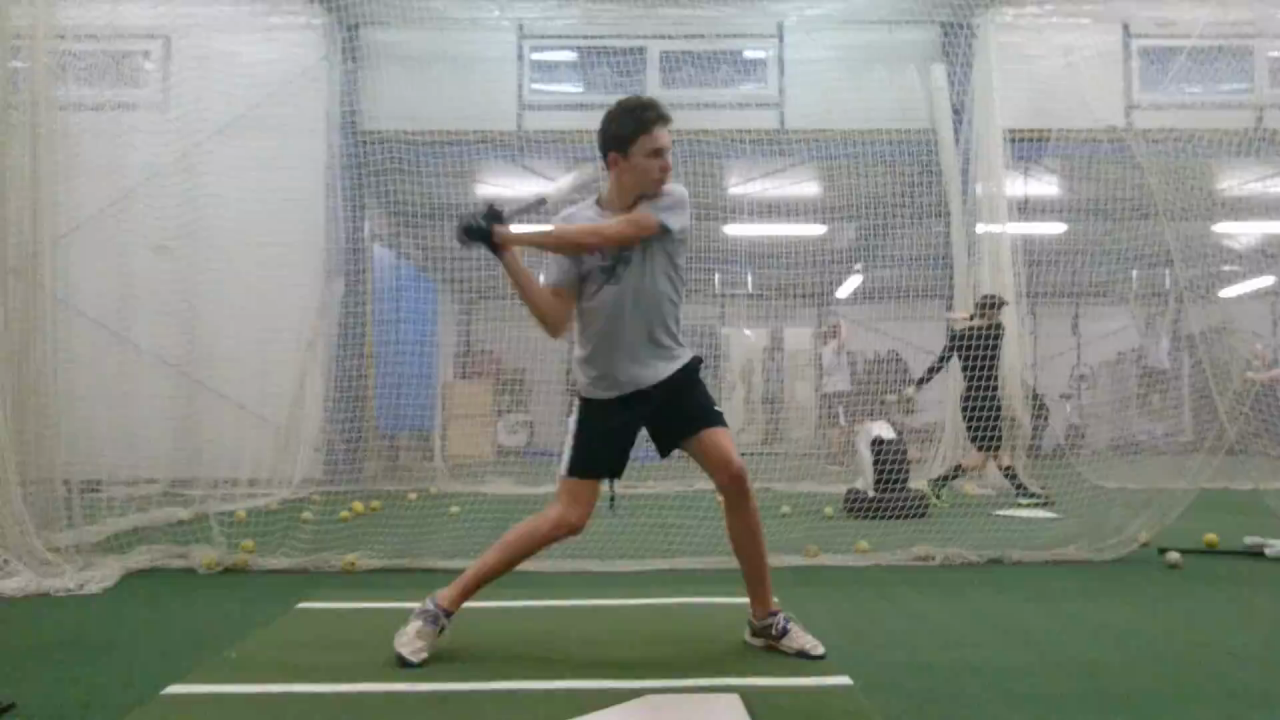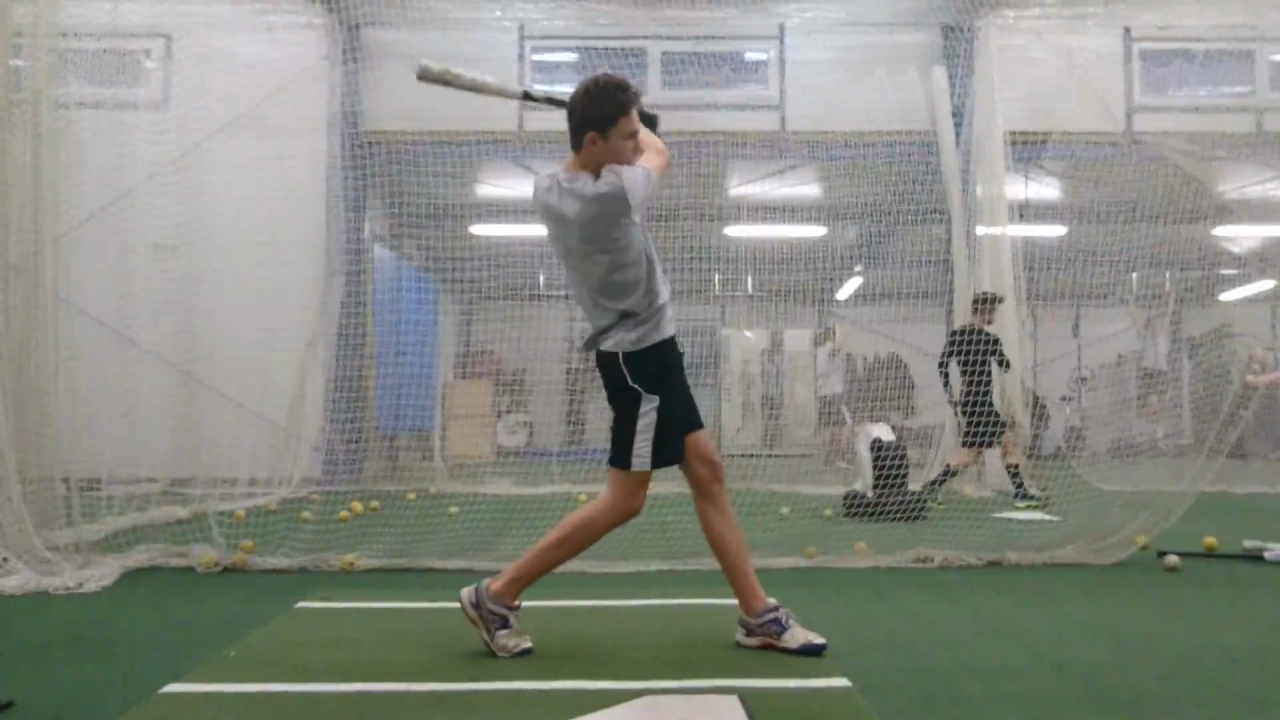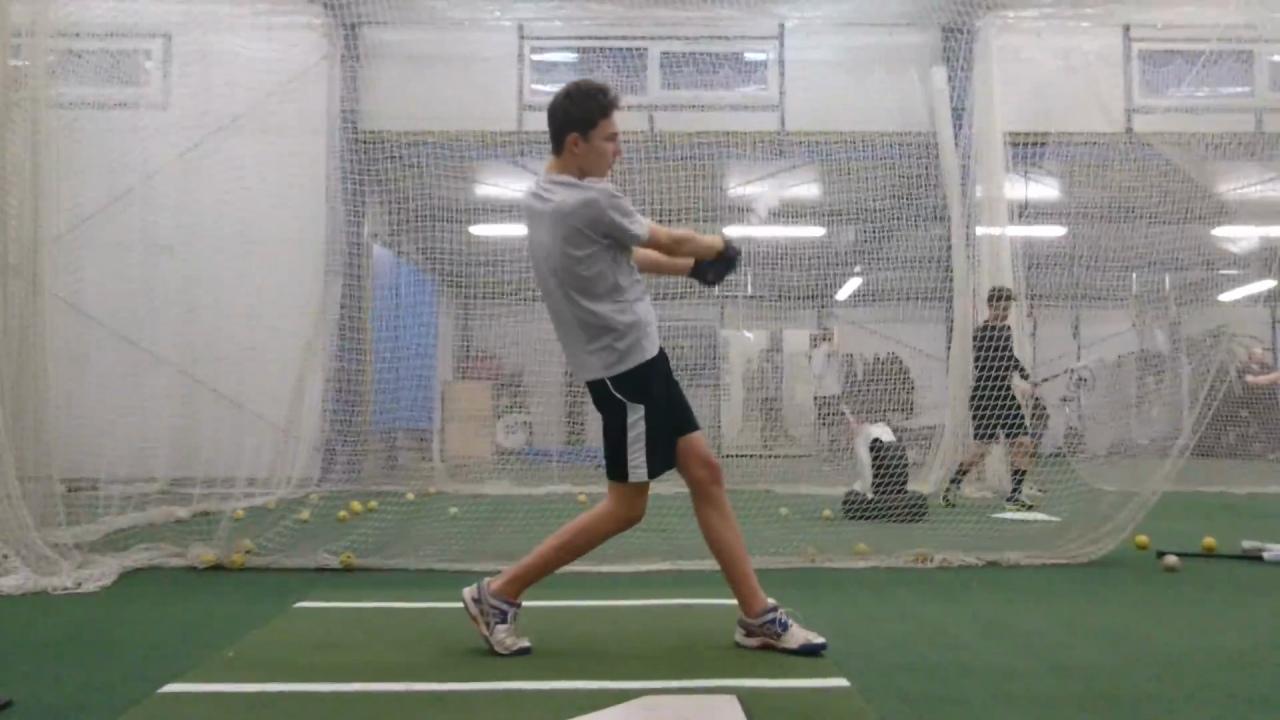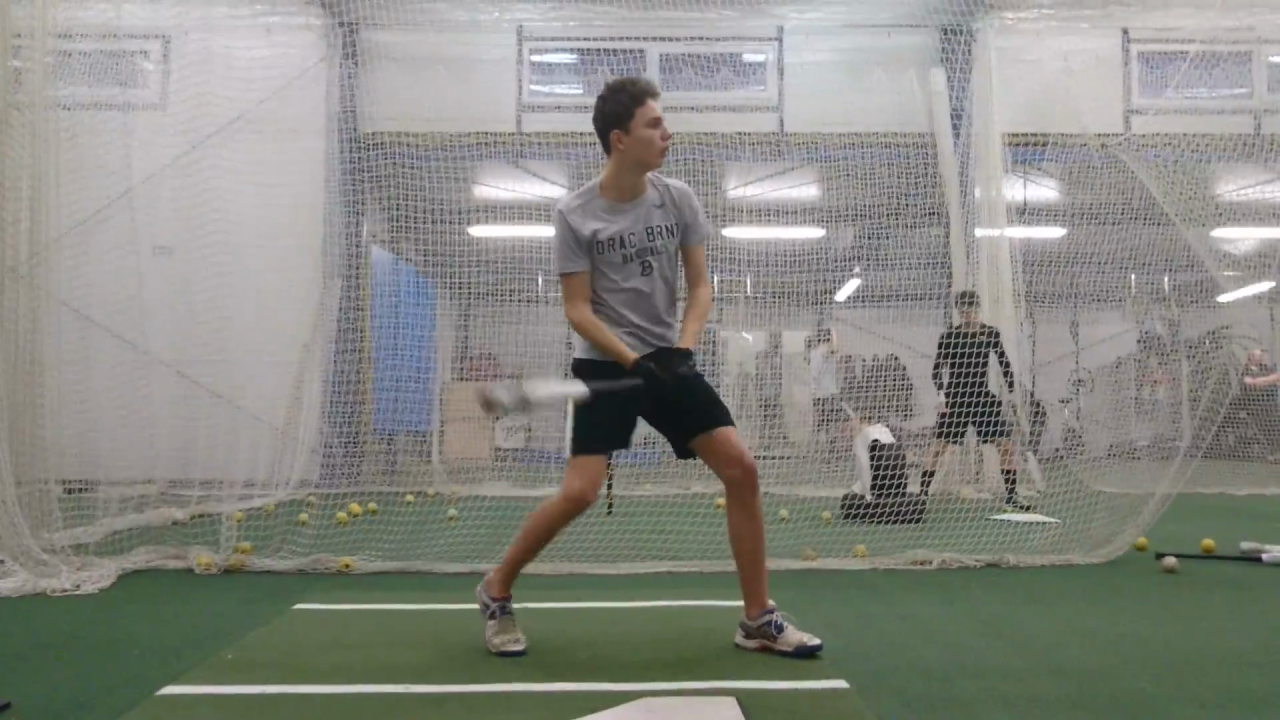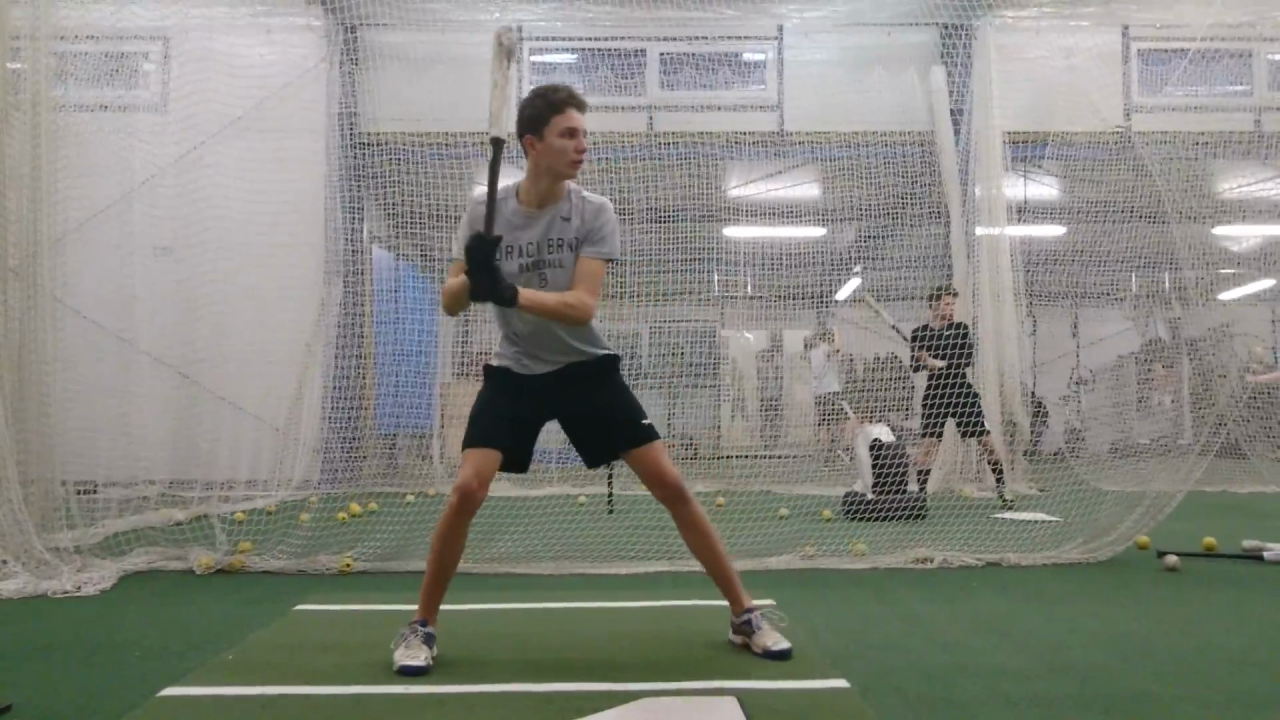
dt=0.4s
person 1, frame 1
left shoulder: (672, 201)
right shoulder: (576, 227)
left elbow: (604, 234)
right elbow: (555, 322)
left wrist: (514, 238)
right wrist: (507, 253)
left hip: (670, 371)
right hip: (608, 388)
left knee: (732, 475)
right knee: (568, 516)
left ankle: (767, 617)
right ankle: (440, 606)
person 1, frame 2
left shoulder: (547, 190)
right shoulder: (612, 192)
right elbow: (657, 156)
right wrist: (646, 133)
left hip: (636, 350)
right hip: (640, 351)
left knee: (708, 473)
right knee: (624, 497)
left ankle: (759, 615)
right ankle: (495, 595)
person 1, frame 3
left shoulder: (542, 197)
right shoulder: (590, 200)
right elbow: (664, 242)
left wrist: (693, 265)
right wrist: (718, 247)
left hip: (636, 359)
right hip: (624, 366)
left knee: (705, 472)
right knee: (626, 506)
left ankle: (757, 615)
right ankle: (497, 593)
person 1, frame 4
left shoulder: (680, 199)
right shoulder: (574, 214)
left elbow: (700, 285)
right elbow: (578, 310)
left wrist: (678, 352)
right wrist: (635, 363)
left hip: (671, 359)
right hip: (606, 362)
left knee: (743, 472)
right knee: (579, 492)
left ankle: (760, 620)
right ankle: (495, 597)
person 1, frame 5
left shoulder: (594, 211)
right shoulder: (489, 212)
left elbow: (584, 306)
right elbow: (450, 301)
left wrist: (510, 292)
right wrist: (471, 276)
left hip: (587, 367)
right hip: (515, 371)
left knee: (669, 483)
right knee: (467, 490)
left ankle: (743, 611)
right ankle: (422, 625)
person 2, frame 1
left shoulder: (957, 336)
right shoulder: (996, 331)
left elbow: (938, 364)
left wrist: (916, 386)
right wrist: (970, 320)
left hip: (970, 400)
right hip: (985, 401)
left knee: (997, 448)
right knee: (981, 457)
left ankle: (1021, 491)
right ankle: (938, 483)
person 2, frame 2
left shoulder: (957, 334)
right shoulder: (990, 338)
left elbow: (942, 364)
right elbow: (1004, 366)
left wrist: (948, 392)
left hip: (973, 398)
right hip: (978, 401)
left knee: (1007, 441)
right knee: (972, 453)
left ankle: (1022, 492)
right ankle: (932, 485)
person 2, frame 3
left shoulder: (1006, 329)
right shoulder: (983, 331)
right elbow: (982, 364)
left wrist: (1025, 376)
right wrist: (1017, 381)
left hip: (1005, 395)
right hip: (985, 395)
left knee: (1025, 444)
right knee: (983, 448)
left ankle: (1014, 495)
right ankle: (954, 483)
person 2, frame 4
left shoulder: (991, 333)
right shoulder: (948, 337)
left elbow: (1003, 361)
right elbow: (936, 369)
left wrist: (1011, 391)
right wrist: (942, 393)
left hip: (982, 397)
right hip: (954, 399)
left knee: (1005, 444)
right knee: (939, 447)
left ankle: (1012, 497)
right ankle: (922, 496)
person 2, frame 5
left shoulder: (961, 329)
right shoulder: (919, 333)
left elbow: (968, 360)
right elbow: (913, 368)
left wrist: (941, 363)
right wrist: (920, 361)
left hip: (961, 391)
right hip: (935, 393)
left knee: (986, 439)
right knee: (927, 443)
left ankle: (1001, 487)
right ankle: (921, 494)
